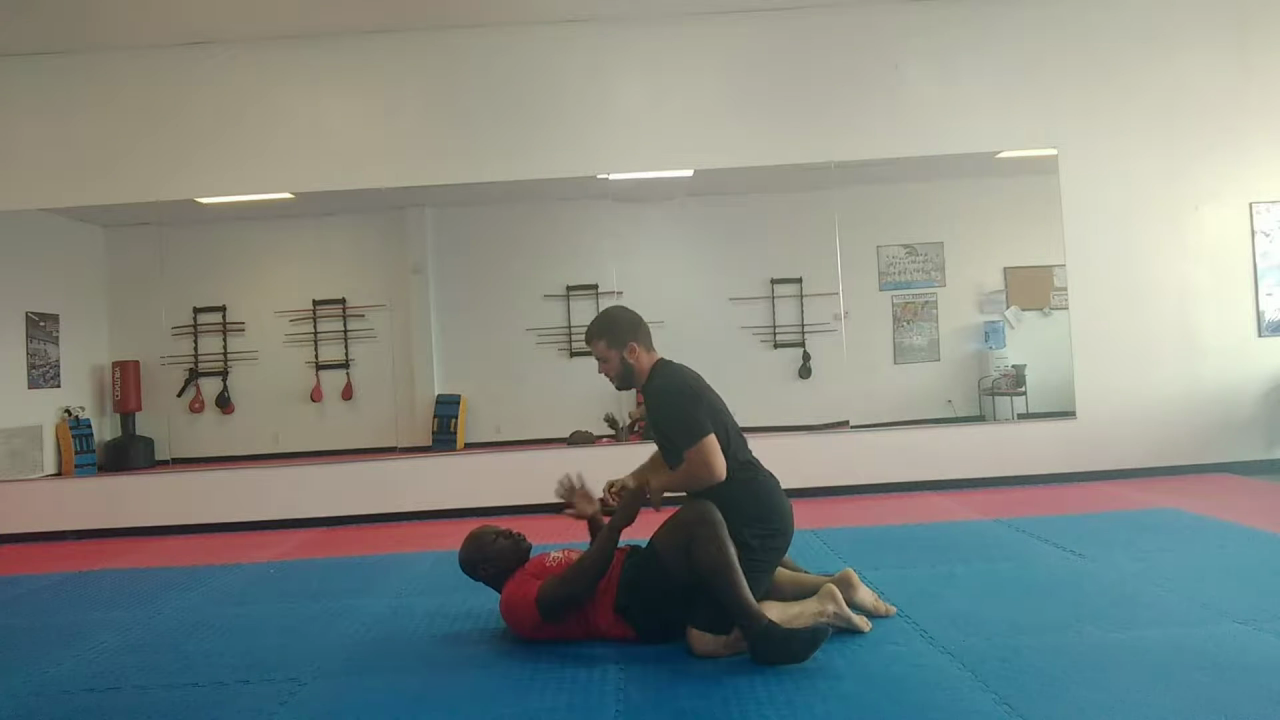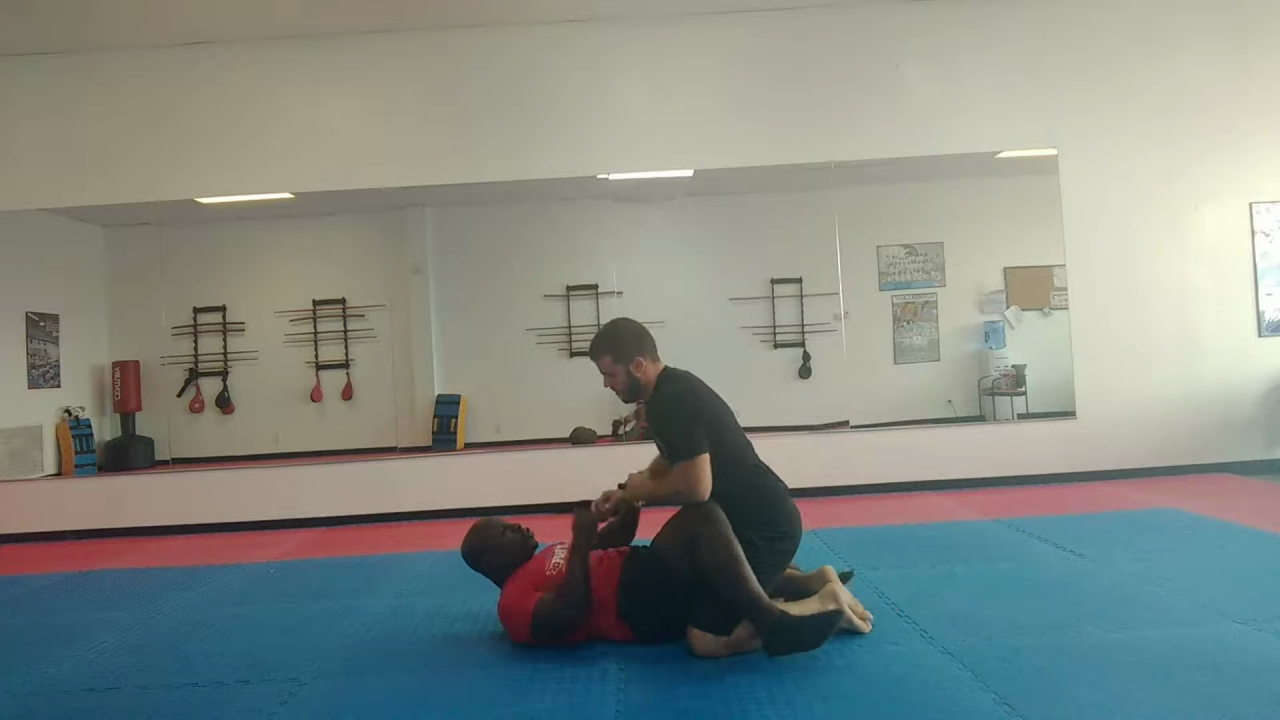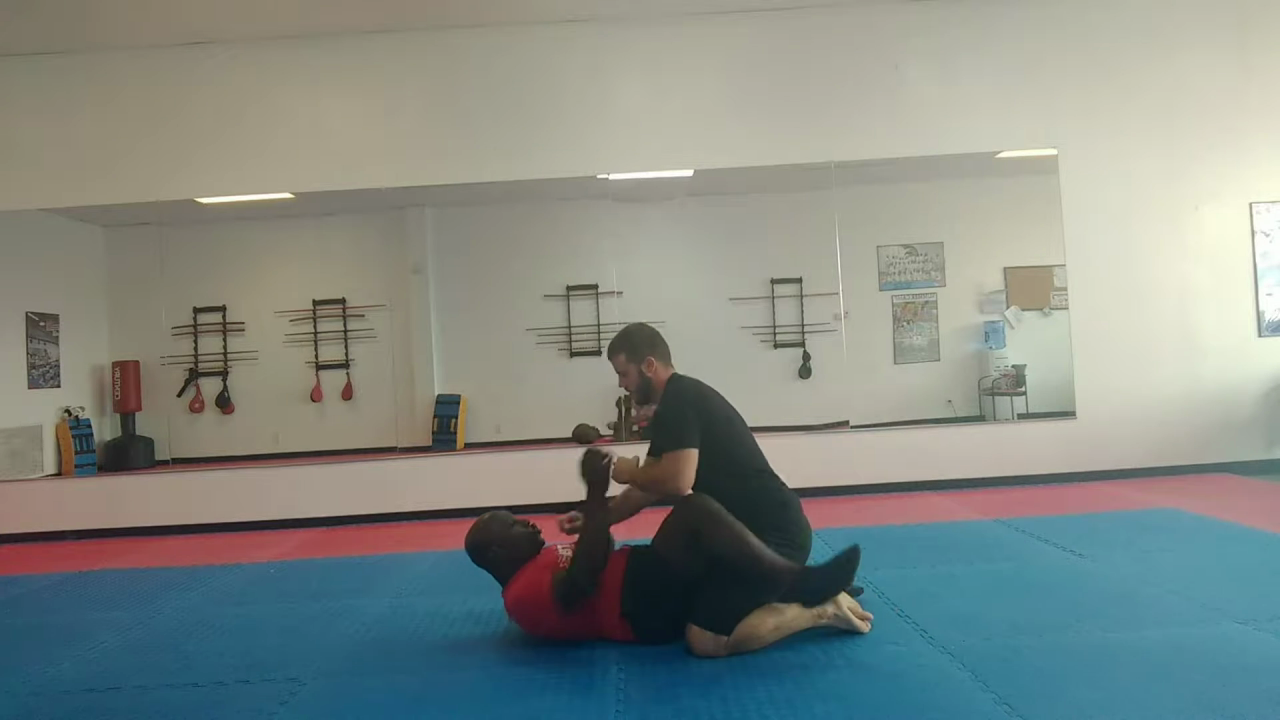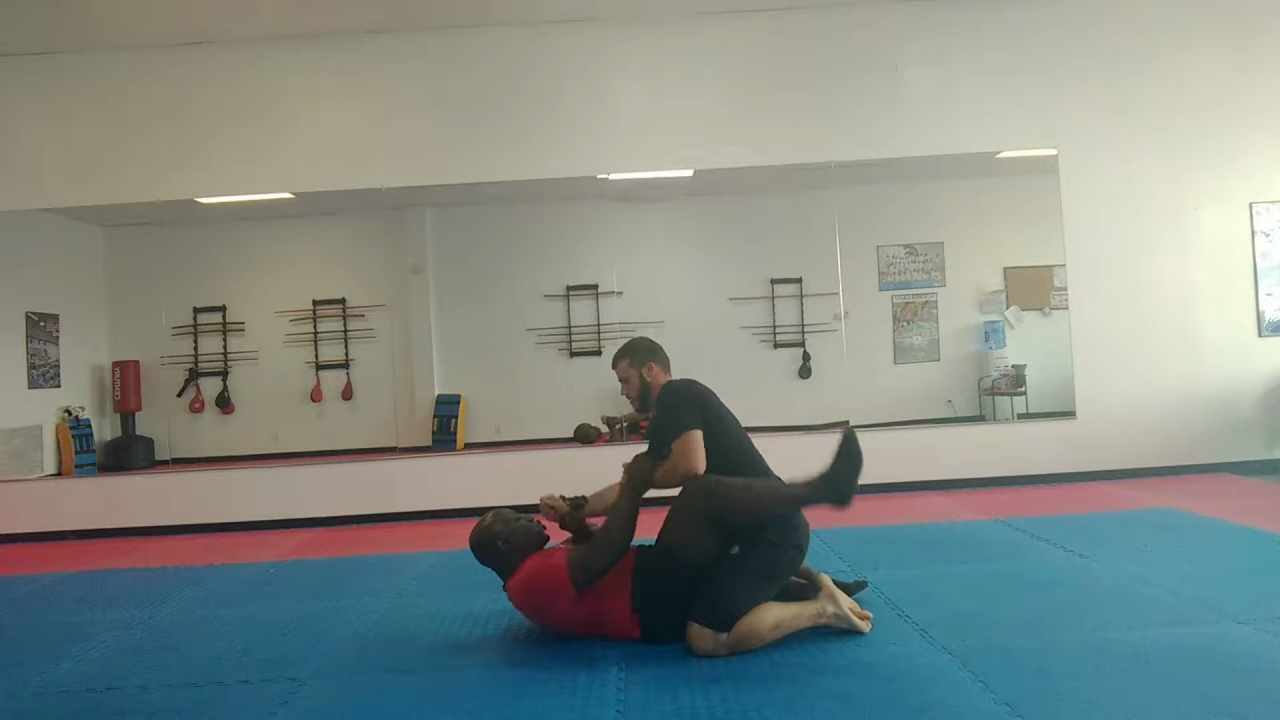
dt=0.2s
person 1, frame 1
left shoulder: (536, 569)
right shoulder: (518, 600)
left elbow: (606, 559)
right elbow: (585, 581)
left wrist: (594, 520)
right wrist: (620, 518)
left hip: (649, 581)
right hip: (643, 604)
right knee: (699, 515)
left ankle: (829, 593)
right ankle: (760, 631)
person 1, frame 2
left shoulder: (543, 558)
right shoulder: (515, 602)
left elbow: (616, 539)
right elbow: (570, 613)
left wrist: (631, 506)
right wrist: (580, 542)
left hip: (648, 580)
right hip: (643, 605)
right knee: (702, 516)
left ankle: (819, 593)
right ankle: (772, 621)
person 1, frame 3
left shoulder: (539, 560)
right shoulder: (524, 594)
left elbow: (600, 553)
right elbow: (585, 576)
right wrist: (594, 496)
left hip: (653, 584)
right hip: (650, 601)
right knee: (697, 509)
left ankle: (820, 606)
right ankle: (796, 580)
person 1, frame 4
left shoulder: (531, 573)
right shoulder: (533, 581)
left elbow: (589, 555)
right elbow: (610, 551)
right wrist: (632, 487)
left hip: (658, 592)
right hip: (657, 601)
right knee: (702, 492)
left ankle: (814, 588)
right ankle: (823, 488)
person 2, frame 1
left shoulder: (667, 391)
right shoulder: (669, 380)
left elbow: (711, 469)
right elbow: (674, 452)
left wrist: (657, 483)
right wrist: (634, 479)
left hip: (756, 519)
right hip: (754, 510)
left knee: (706, 637)
person 2, frame 2
left shoulder: (674, 399)
right shoulder: (672, 388)
left elbow: (695, 487)
right elbow: (673, 461)
left wrist: (640, 491)
right wrist: (625, 493)
left hip: (764, 525)
right hip: (759, 516)
left knee: (707, 639)
person 2, frame 3
left shoulder: (677, 402)
right shoulder: (681, 396)
left elbow: (677, 482)
right elbow: (663, 480)
left wrist: (627, 473)
left hip: (773, 533)
right hip: (768, 523)
left knee: (706, 638)
person 2, frame 4
left shoulder: (676, 397)
right shoulder: (668, 416)
left elbow: (691, 465)
left hip: (772, 530)
right hip: (763, 525)
left knee: (706, 637)
